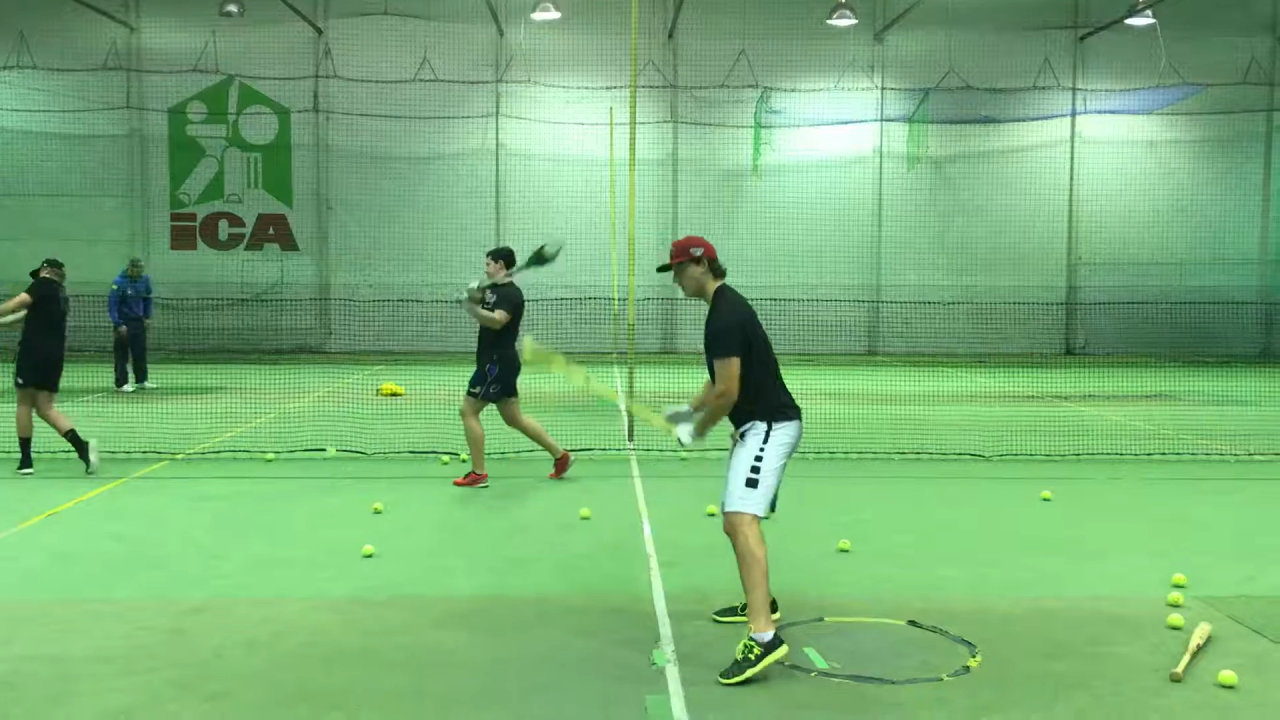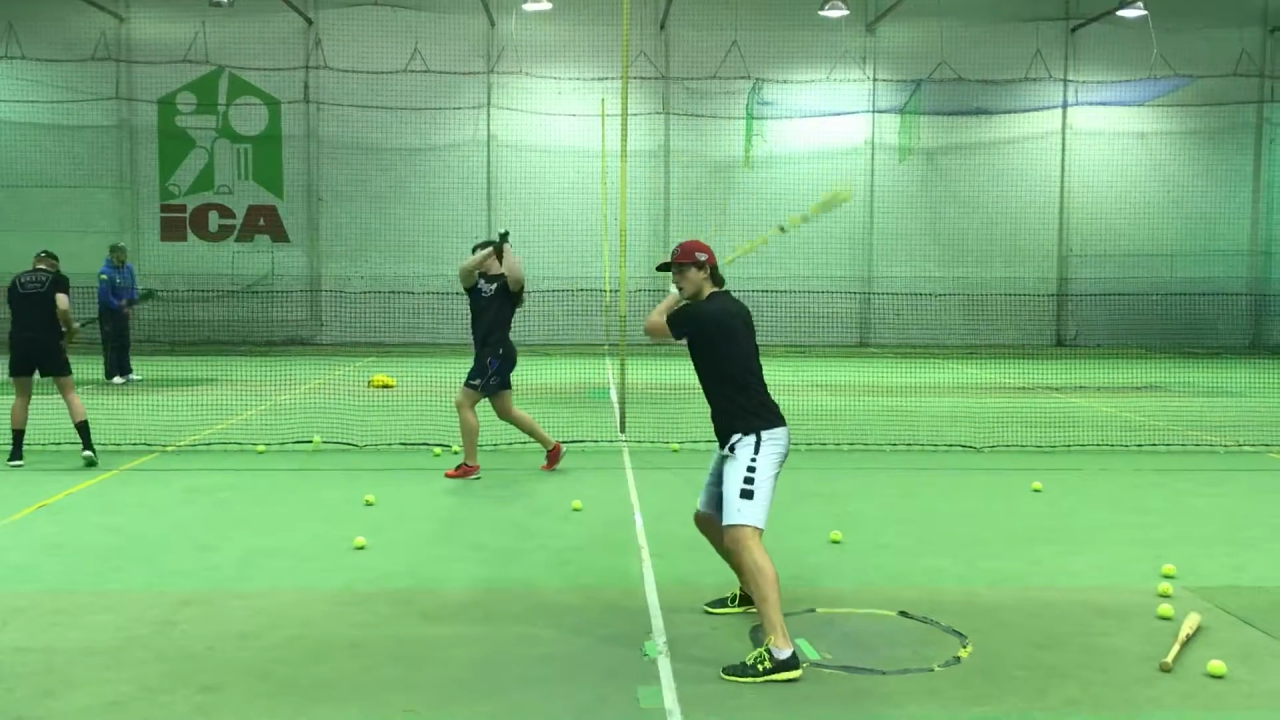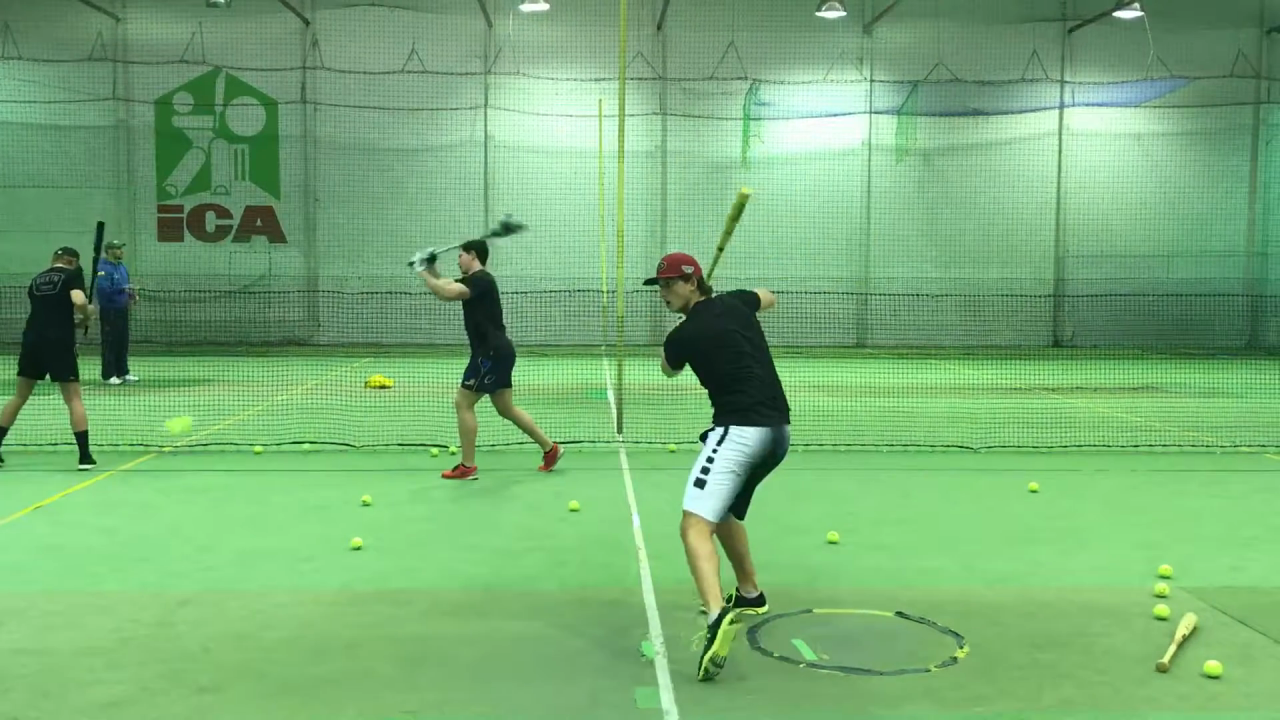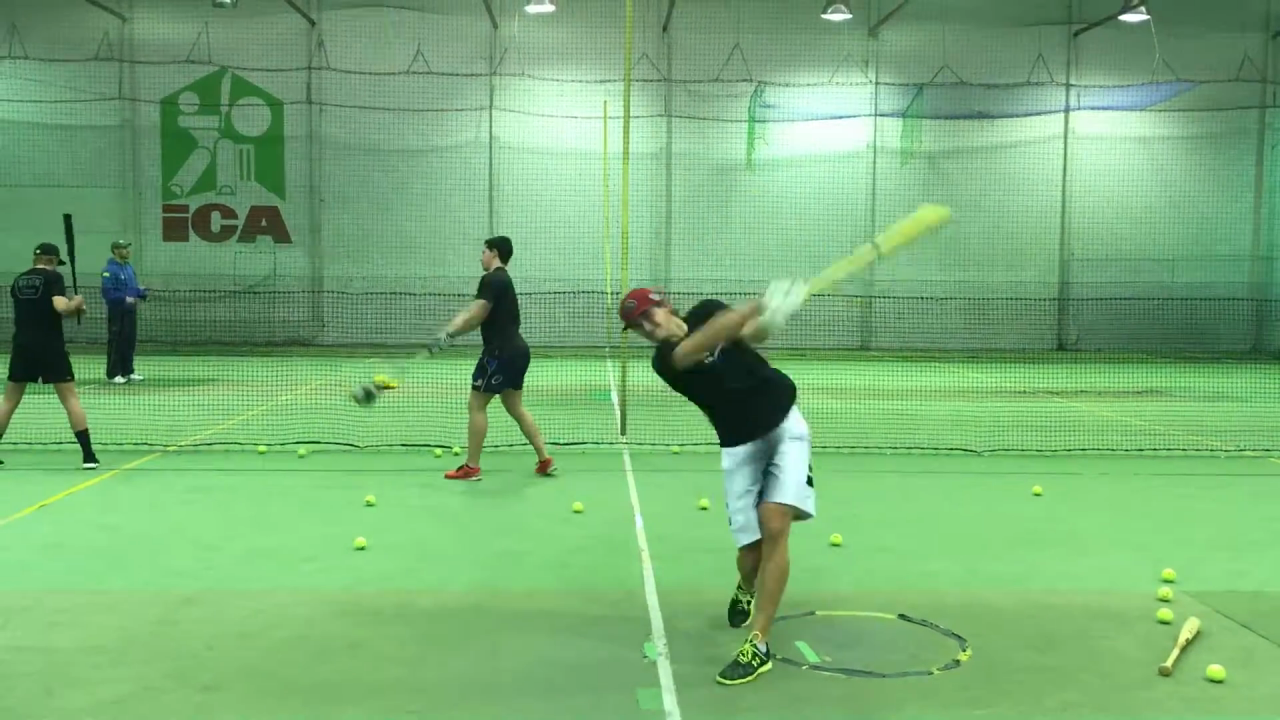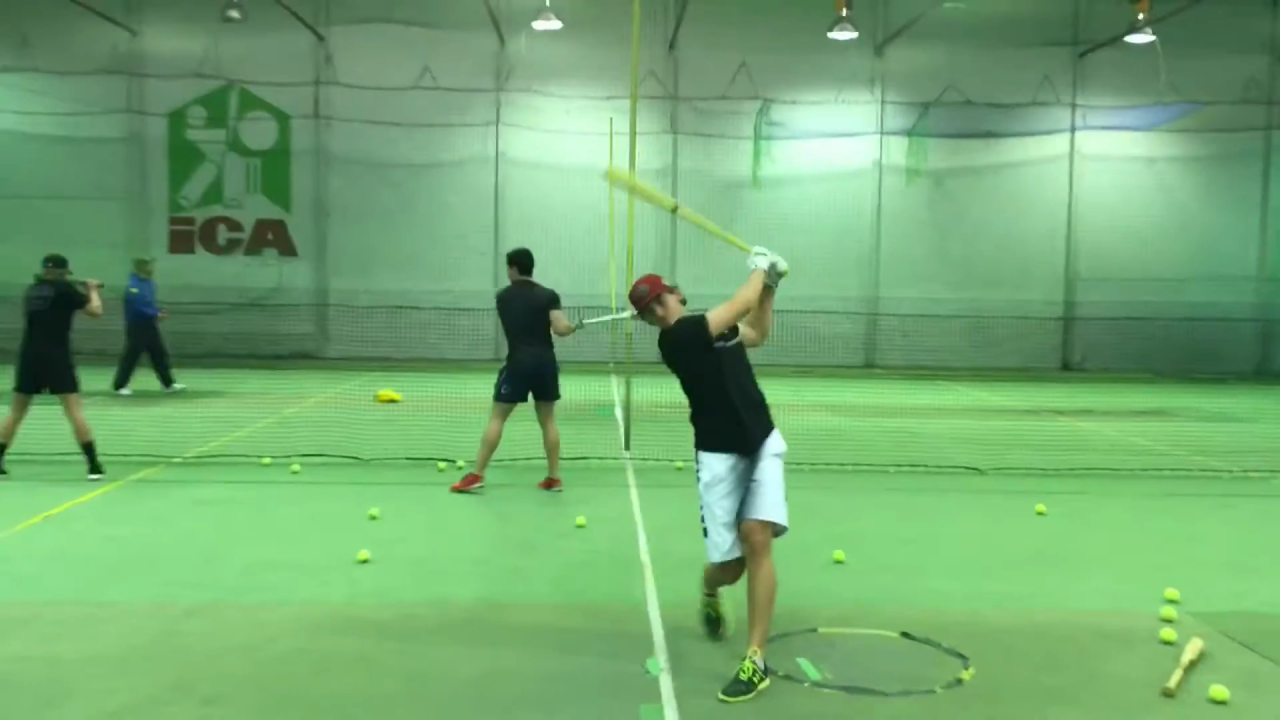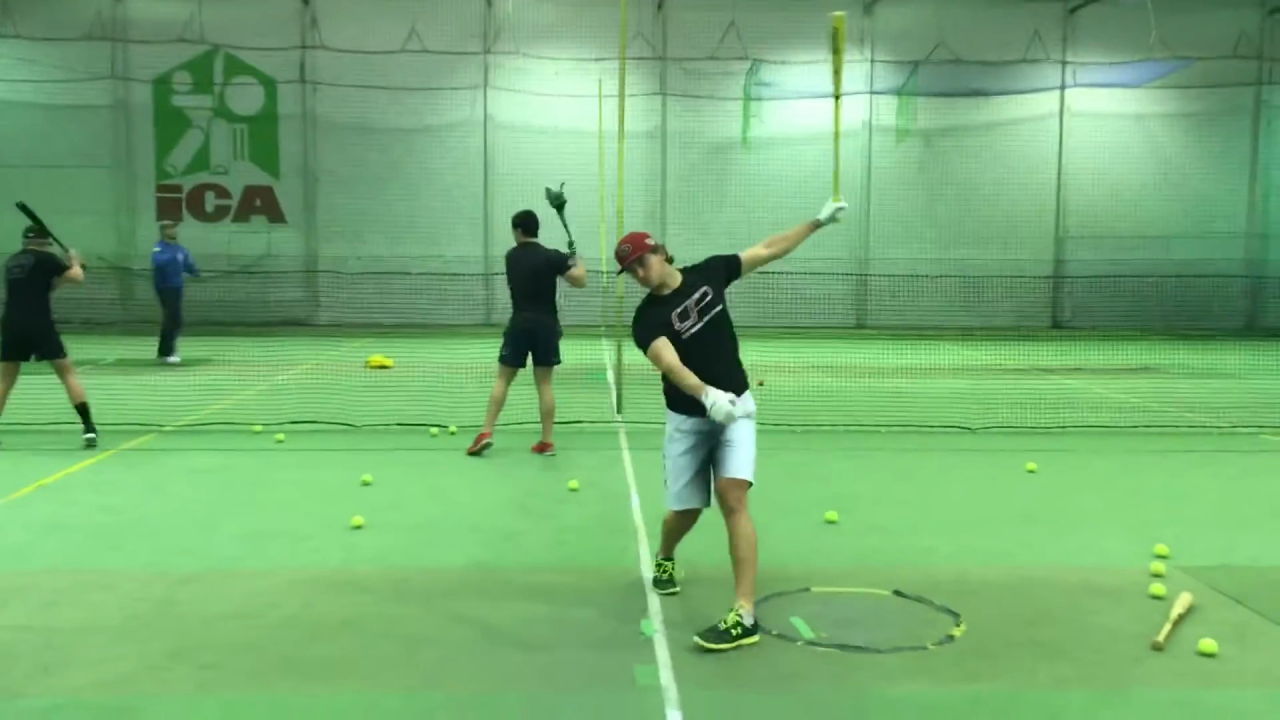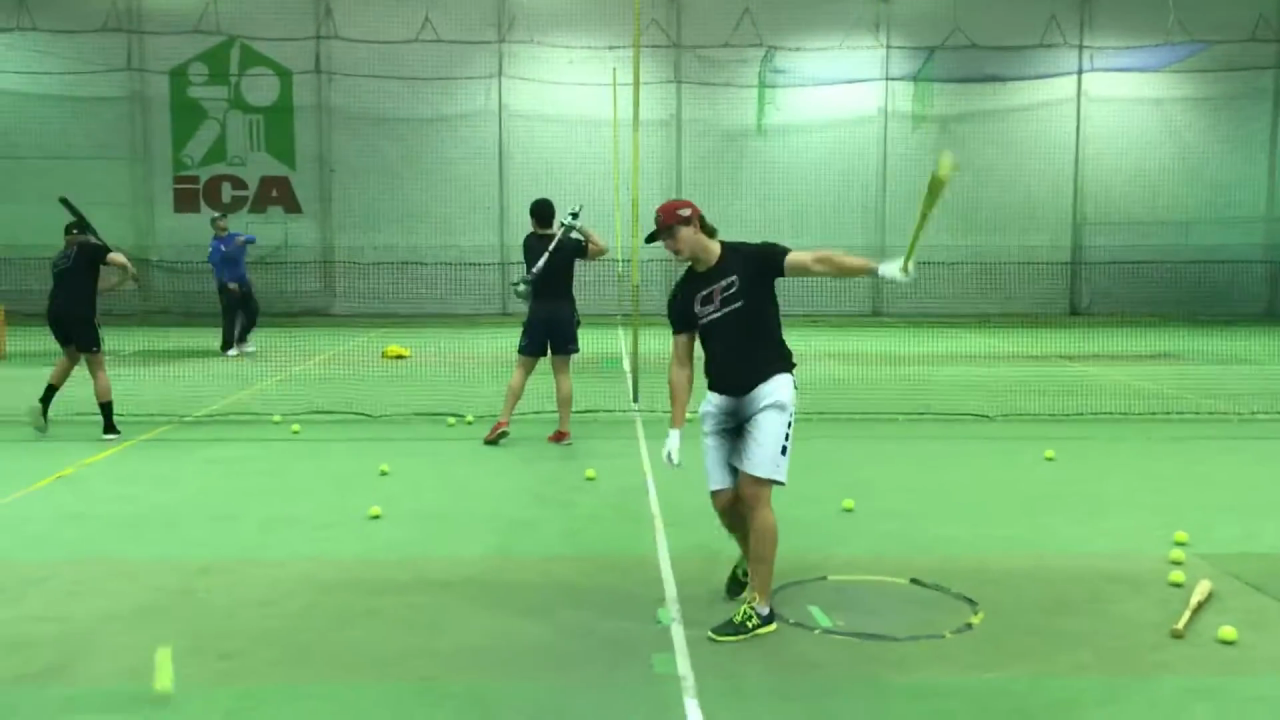
dt=0.5s
person 1, frame 1
left shoulder: (723, 316)
right shoulder: (728, 305)
left elbow: (727, 393)
left wrist: (697, 428)
right wrist: (691, 408)
left hip: (769, 426)
right hip: (763, 425)
left knee: (740, 522)
right knee: (737, 517)
left ankle: (763, 636)
right ankle: (761, 601)
person 1, frame 2
left shoulder: (701, 314)
right shoulder: (731, 308)
left elbow: (652, 325)
left wrist: (675, 300)
left hip: (755, 438)
right hip: (744, 435)
left knee: (741, 536)
right knee: (707, 518)
left ankle: (780, 651)
right ankle: (751, 593)
person 1, frame 3
left shoulder: (682, 335)
right shoulder: (735, 302)
left elbow: (668, 370)
right elbow: (769, 297)
left hip: (740, 431)
right hip: (776, 430)
left knee: (694, 526)
right knee: (721, 511)
left ankle: (720, 618)
right ankle: (748, 593)
person 1, frame 4
left shoulder: (706, 314)
right shoulder: (666, 361)
left elbow: (748, 329)
right elbow: (699, 345)
left wrist: (764, 312)
right wrist: (756, 311)
left hip: (785, 426)
right hip: (741, 445)
left knee: (775, 524)
right knee: (751, 548)
left ankle: (758, 644)
right ankle: (746, 589)
person 1, frame 5
left shoulder: (710, 326)
right shoulder: (674, 338)
left elbow: (758, 335)
right elbow: (743, 305)
left wrist: (771, 283)
right wrist: (758, 269)
left hip: (763, 442)
right hip: (718, 457)
left knee: (757, 542)
right knee: (728, 561)
left ankle: (756, 660)
right ankle: (712, 594)
person 1, frame 6
left shoulder: (710, 273)
right shoulder: (647, 319)
left elbow: (768, 249)
right elbow: (671, 367)
left wrist: (818, 221)
right wrist: (707, 395)
left hip: (735, 407)
right hip: (688, 418)
left knee: (733, 499)
right knee: (685, 509)
left ankle: (744, 614)
right ankle: (664, 559)
person 1, frame 7
left shoulder: (752, 258)
right shoulder: (682, 295)
left elbow: (816, 261)
right elbow: (681, 363)
left wrist: (877, 268)
right wrist: (675, 427)
left hip: (770, 390)
right hip: (722, 398)
left knee: (754, 492)
right knee: (725, 499)
left ankle: (761, 607)
right ankle: (749, 554)
person 2, frame 1
left shoulder: (513, 294)
right shoulder: (489, 288)
left elbow: (495, 322)
right elbow: (471, 296)
left wrist: (471, 308)
right wrist: (469, 297)
left hip: (498, 362)
right hip: (499, 362)
left knee: (468, 411)
right knee: (514, 417)
left ankle: (478, 474)
right ankle: (560, 455)
person 2, frame 2
left shoulder: (508, 283)
right shoulder: (475, 281)
left elbow: (518, 278)
right elbow: (464, 269)
left wrist: (506, 248)
right wrist: (494, 247)
left hip: (498, 353)
right hip: (488, 354)
left knee: (463, 402)
right knee: (506, 411)
left ankle: (470, 465)
right ankle: (552, 447)
person 2, frame 3
left shoulder: (480, 280)
right shoulder: (474, 280)
left elbow: (447, 292)
right elbow: (442, 286)
left wrist: (423, 271)
right wrist: (430, 266)
left hip: (492, 352)
right hip: (498, 352)
left knee: (463, 403)
right knee: (506, 408)
left ankle: (467, 466)
right ankle: (550, 448)
person 2, frame 4
left shoulder: (493, 279)
right shoulder: (497, 280)
left elbow: (476, 317)
right elbow: (469, 312)
left wrist: (449, 333)
right wrist: (448, 332)
left hip: (500, 352)
right hip: (515, 351)
left knee: (476, 405)
right knee: (515, 407)
left ankle: (472, 467)
right ankle: (544, 459)
person 2, frame 5
left shoulder: (503, 297)
right shoulder: (548, 295)
right elbow: (559, 328)
right wrist: (571, 326)
left hip: (518, 362)
right hip: (545, 362)
left knee: (497, 417)
right knee: (547, 419)
left ankle: (476, 474)
right ankle: (553, 477)
person 2, frame 6
left shoulder: (511, 256)
right shoulder: (552, 257)
right elbow: (580, 281)
left wrist: (563, 260)
right wrist: (577, 261)
left hip: (519, 325)
right hip: (546, 326)
left knee: (503, 379)
right knee: (544, 384)
left ankle: (486, 433)
right ankle: (547, 441)
person 2, frame 7
left shoulder: (529, 242)
right shoulder: (569, 246)
right elbow: (602, 249)
left wrist: (567, 226)
right wrist: (579, 227)
left hip: (538, 314)
right hip: (564, 315)
left knee: (522, 369)
right knee: (562, 373)
left ankle: (503, 422)
right ankle: (563, 430)
person 3, frame 1
left shoulder: (45, 284)
right shoulder: (61, 296)
right elbow: (33, 312)
left hip: (34, 350)
right hip: (55, 354)
left knee: (24, 405)
right knee: (45, 408)
left ankle: (26, 460)
right ankle: (82, 446)
person 3, frame 2
left shoulder: (16, 281)
right shoulder: (59, 279)
left elbow: (15, 312)
right elbow: (63, 308)
right wrist: (70, 327)
left hip: (20, 341)
right hip: (49, 341)
left knee: (22, 397)
right knee: (70, 393)
left ankle: (17, 452)
right ankle: (87, 445)
person 3, frame 3
left shoulder: (36, 280)
right shoulder: (72, 275)
right elbow: (79, 302)
left wrist: (74, 323)
right wrist: (88, 312)
left hip: (32, 341)
right hip: (59, 344)
left knee: (19, 397)
right knee: (74, 400)
right ankle: (85, 456)
person 3, frame 4
left shoulder: (18, 281)
right shoulder: (53, 277)
right elbow: (60, 307)
left wrist: (69, 311)
right wrist: (75, 302)
left hip: (22, 346)
right hip: (50, 346)
right knee: (70, 400)
right ankle: (88, 454)
person 3, frame 5
left shoulder: (32, 291)
right shoulder: (66, 290)
right elbow: (96, 311)
left wrist: (82, 291)
right wrist: (92, 289)
left hip: (30, 356)
right hip: (56, 357)
right knee: (74, 410)
right ankle: (93, 465)
person 3, frame 6
right shoulder: (45, 258)
right elbow: (77, 278)
left wrist: (60, 275)
right wrist: (74, 262)
right hip: (39, 324)
right knee: (67, 374)
right ankle: (88, 426)
person 3, frame 7
left shoulder: (58, 258)
right shoulder: (88, 248)
right elbow: (118, 261)
left wrist: (118, 282)
right wrist: (128, 269)
left hip: (56, 313)
right hip: (81, 315)
left knee: (69, 356)
right knee: (98, 369)
left ankle: (44, 404)
right ankle: (109, 426)
